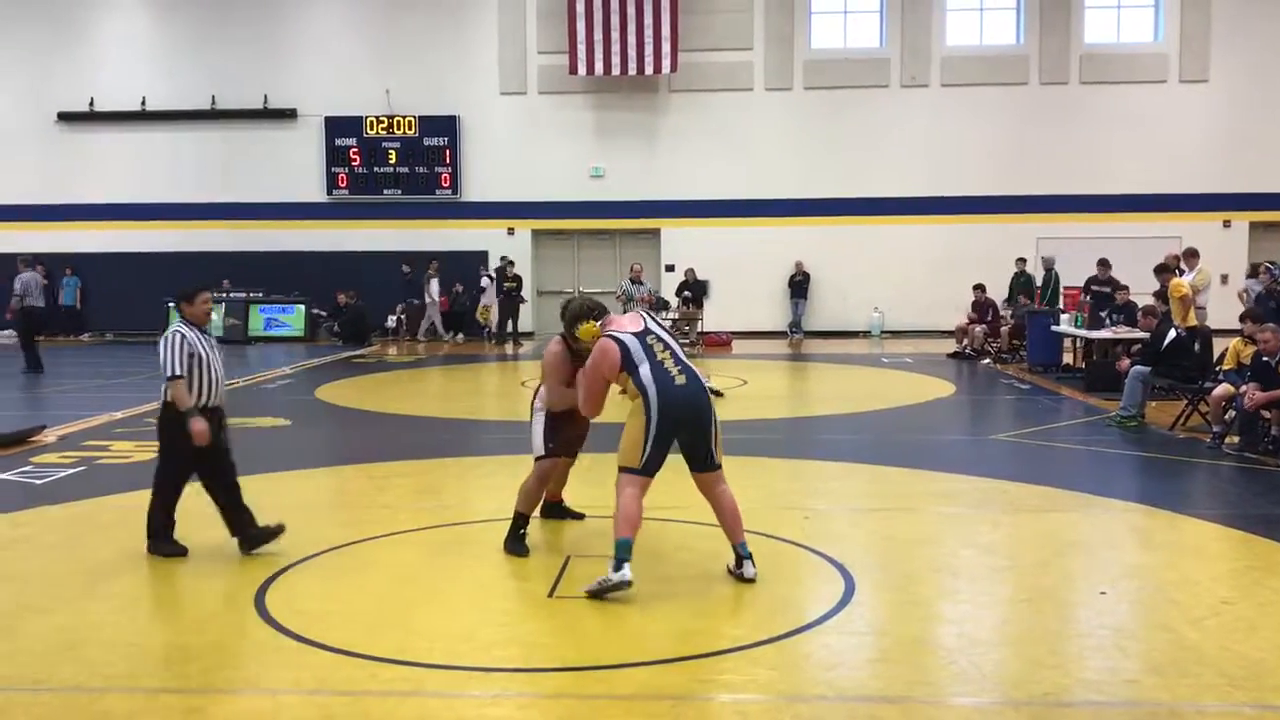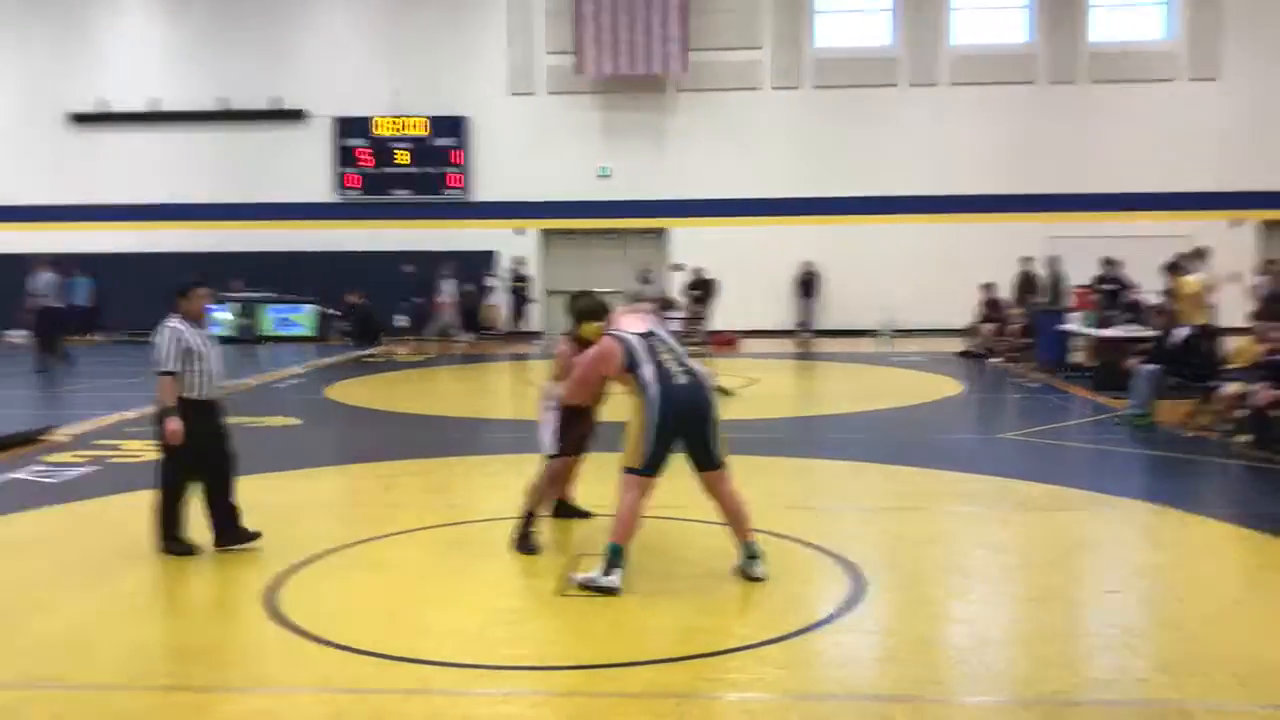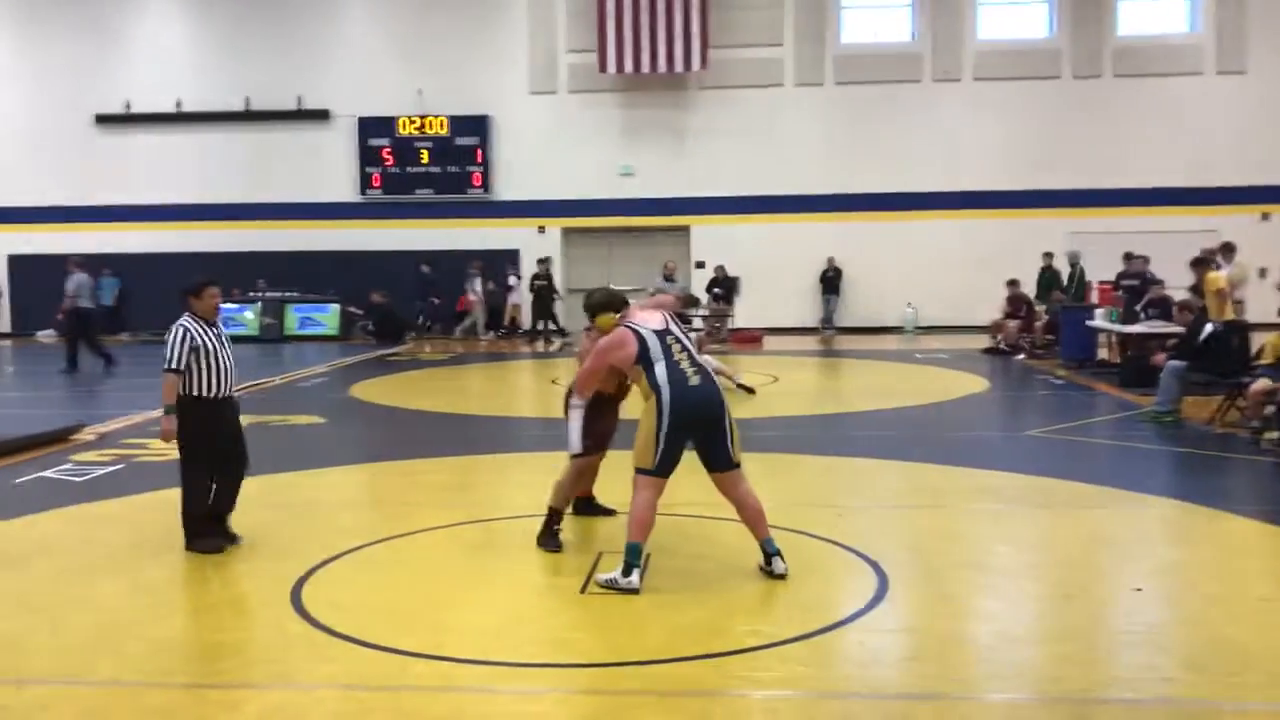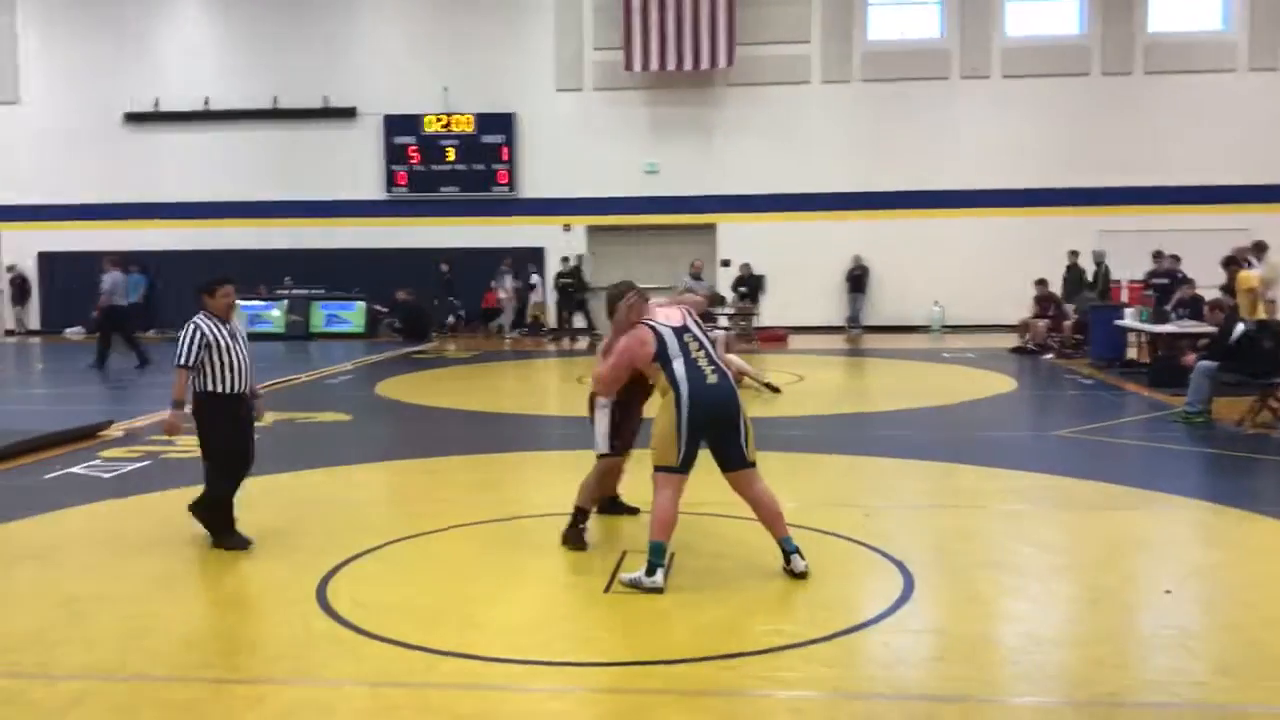
dt=0.1s
person 1, frame 1
left shoulder: (601, 352)
right shoulder: (642, 315)
left elbow: (590, 410)
left wrist: (581, 384)
left hip: (656, 404)
right hip: (697, 396)
left knee: (630, 486)
right knee: (714, 483)
left ankle: (620, 568)
right ankle: (744, 561)
person 1, frame 2
left shoulder: (602, 351)
right shoulder: (646, 317)
left elbow: (573, 397)
left hip: (659, 403)
right hip: (698, 395)
left knee: (633, 487)
right knee: (719, 482)
left ankle: (610, 571)
right ankle: (752, 560)
person 1, frame 3
left shoulder: (613, 342)
right shoulder: (662, 313)
left elbow: (582, 389)
left hip: (670, 404)
right hip: (710, 396)
left knee: (646, 488)
right knee: (734, 482)
left ankle: (630, 572)
right ankle: (773, 558)
person 1, frame 4
left shoulder: (632, 340)
right shoulder: (681, 311)
left elbow: (604, 387)
left wrist: (602, 365)
left hip: (687, 402)
right hip: (726, 395)
left knee: (667, 486)
right knee: (750, 483)
left ankle: (653, 571)
right ankle: (793, 556)
person 2, frame 1
left shoulder: (203, 335)
right shoulder: (178, 336)
right elbow: (175, 381)
right wrist: (192, 418)
left hip: (211, 415)
right hip: (182, 419)
left knee: (223, 476)
right knee: (171, 479)
left ankle: (247, 532)
right ankle: (159, 538)
person 2, frame 2
left shoulder: (200, 329)
right shoulder: (173, 331)
right elbow: (167, 376)
right wrist: (171, 417)
left hip: (206, 409)
right hip: (185, 412)
left knee: (221, 467)
right knee: (177, 475)
left ankle: (229, 531)
right ankle: (170, 536)
person 2, frame 3
left shoulder: (217, 327)
right shoulder: (185, 331)
right elbow: (172, 374)
left wrist: (229, 401)
right wrist: (169, 415)
left hip: (224, 406)
right hip: (197, 410)
left knee: (235, 463)
right knee: (199, 474)
left ankle: (216, 523)
right ankle: (198, 534)
person 2, frame 4
left shoulder: (235, 325)
right shoulder: (198, 328)
right elbow: (182, 369)
left wrist: (253, 396)
right wrist: (175, 409)
left hip: (239, 402)
right hip: (213, 405)
left knee: (242, 461)
right knee: (220, 468)
left ankle: (205, 507)
right ankle: (222, 531)
person 3, frame 1
right shoulder: (557, 351)
right elbow: (554, 401)
left hip: (578, 410)
right hip: (551, 410)
left knee: (566, 461)
right knee: (545, 467)
left ankle: (552, 504)
right ankle: (516, 531)
person 3, frame 2
left shoulder: (601, 338)
right shoulder: (567, 350)
left hip: (584, 407)
right hip: (562, 408)
left knee: (572, 459)
right knee: (554, 466)
left ankle: (561, 503)
right ankle: (524, 529)
person 3, frame 3
left shoulder: (622, 335)
right shoulder: (594, 343)
left hip: (609, 403)
right hip: (585, 404)
left knee: (596, 456)
right knee: (581, 463)
left ankle: (584, 501)
right ankle: (550, 527)
person 3, frame 4
right shoulder: (618, 341)
left hip: (631, 403)
right hip: (609, 404)
left knee: (618, 457)
right knee: (607, 463)
left ankle: (608, 499)
right ankle: (575, 526)
